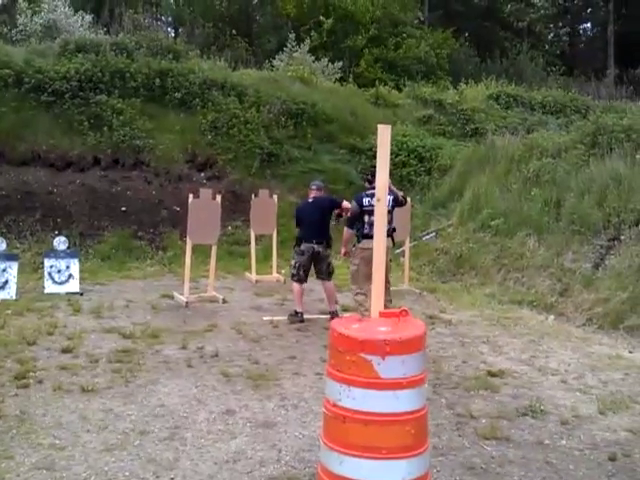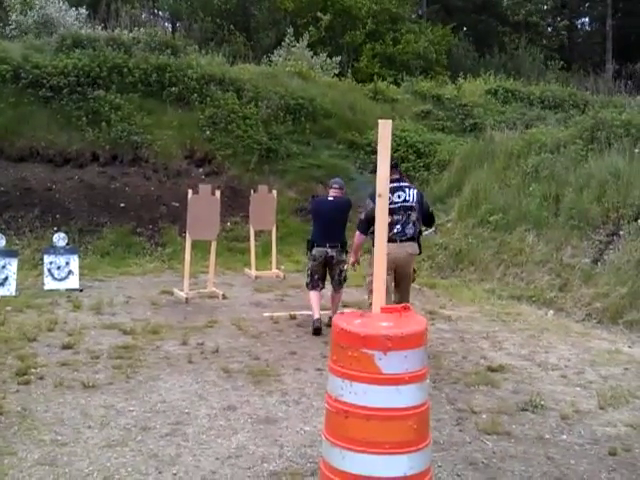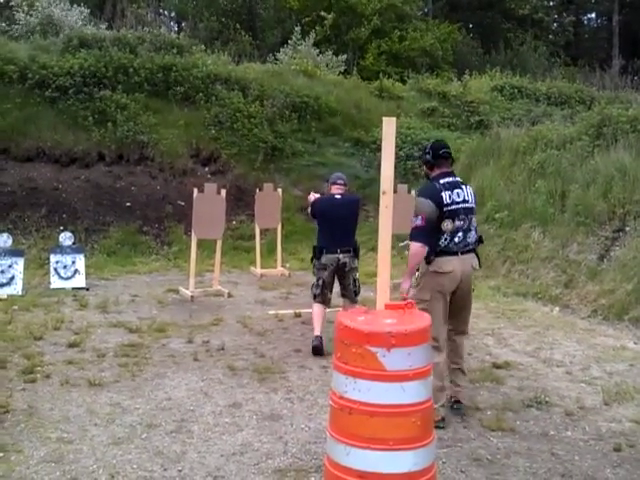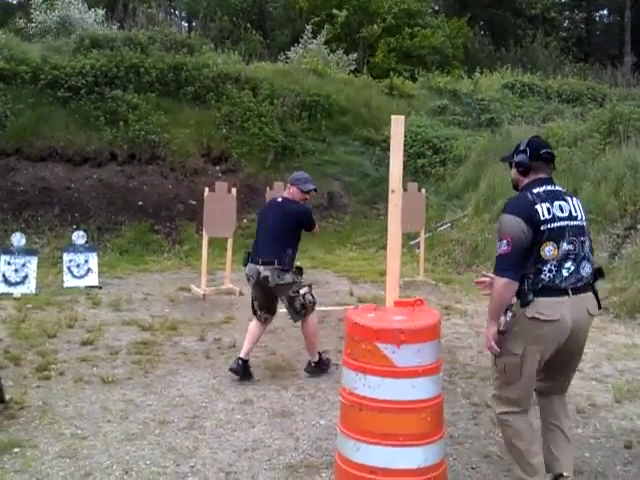
dt=1s
person 1, frame 1
left shoulder: (359, 199)
right shoulder: (390, 197)
left elbow: (349, 225)
right elbow: (403, 200)
left wrist: (345, 246)
right wrist: (391, 187)
left hip: (364, 245)
right hip: (385, 244)
left knee: (360, 286)
right knee: (384, 283)
left ankle: (366, 318)
person 1, frame 2
right shoulder: (416, 194)
left elbow: (363, 228)
right elbow: (429, 221)
left wrist: (354, 253)
left hip: (384, 250)
right hip: (409, 249)
right knee: (402, 298)
person 1, frame 3
left shoulder: (429, 192)
right shoulder: (466, 190)
left elbow: (420, 240)
left wrist: (408, 278)
left hip: (438, 267)
right hip: (468, 263)
left knee: (432, 338)
right knee: (457, 333)
left ankle: (435, 408)
right ankle: (455, 394)
person 1, frame 4
left shoulder: (518, 207)
right shoulder: (573, 203)
left elbow: (509, 275)
left wrist: (492, 322)
right wrist: (501, 281)
left hip: (540, 313)
right hip: (582, 307)
left knee: (510, 402)
right knee: (552, 392)
person 2, frame 1
left shoulder: (300, 207)
right shoulder: (327, 201)
right elbow: (348, 206)
right wrist: (339, 210)
left hip: (303, 246)
right hip: (322, 246)
left knee: (297, 280)
right knee: (327, 278)
left ankle: (298, 313)
right ankle: (333, 312)
person 2, frame 2
left shoulder: (316, 203)
right shoulder: (345, 203)
left hip: (317, 250)
right hip: (337, 251)
left knee: (314, 286)
right knee: (337, 286)
left ankle: (317, 319)
right ankle: (333, 317)
person 2, frame 3
left shoulder: (319, 203)
right shoulder: (355, 201)
left elbow: (312, 212)
left hip: (325, 257)
right hip: (348, 257)
left knee: (320, 299)
right knee: (349, 298)
left ankle: (317, 336)
person 2, frame 4
left shoulder: (268, 207)
right shoulder: (301, 211)
right elbow: (314, 231)
left hip: (254, 268)
right hip: (280, 272)
left knee: (261, 317)
right knee: (307, 313)
left ankle: (241, 361)
right ankle: (315, 361)
